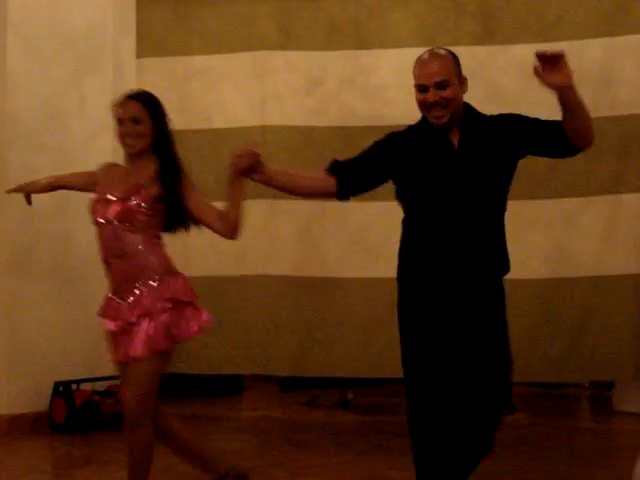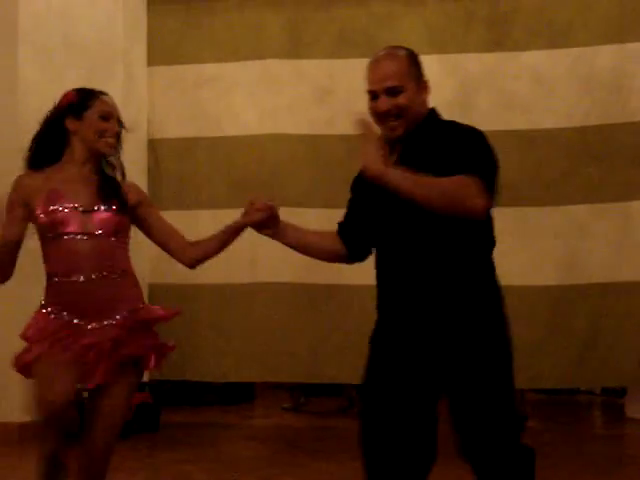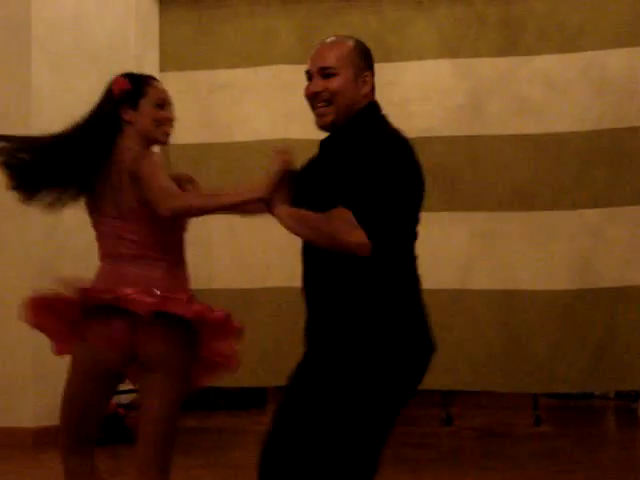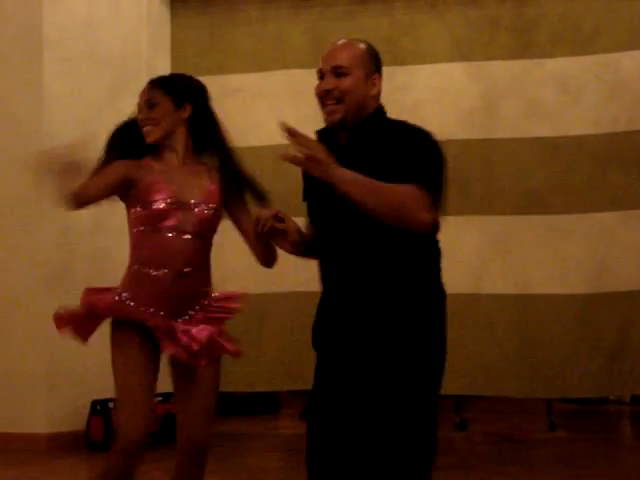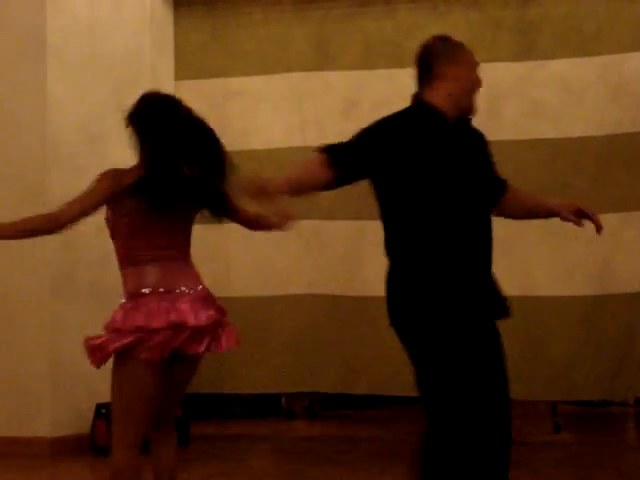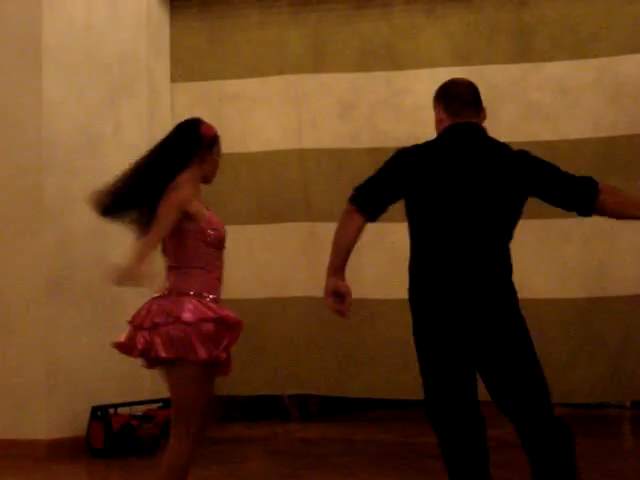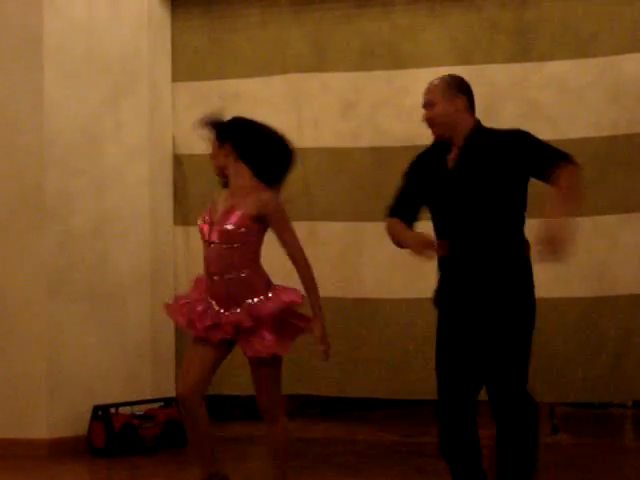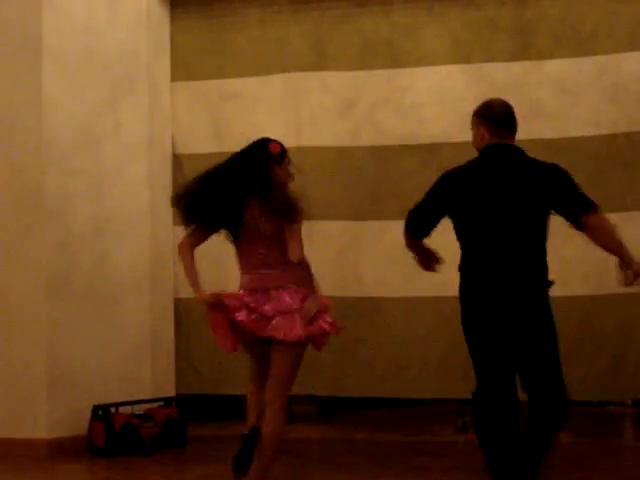
dt=0.4s
person 1, frame 1
left shoulder: (501, 132)
right shoulder: (398, 147)
left elbow: (579, 140)
right elbow: (334, 182)
left wrist: (565, 91)
right wrist: (265, 174)
left hip: (482, 288)
right hip: (421, 288)
left knee: (488, 397)
right knee: (428, 401)
person 1, frame 2
left shoulder: (461, 143)
right shoulder: (372, 173)
left elbow: (473, 203)
right elbow: (348, 246)
left wrist: (386, 175)
right wrist: (276, 229)
left hip: (470, 326)
right hip: (398, 330)
person 1, frame 3
left shoulder: (373, 148)
right shoulder: (344, 147)
left elbow: (356, 236)
right elbow: (294, 195)
left wrist: (285, 212)
left hip: (369, 347)
right hip: (363, 342)
person 1, frame 4
left shoulder: (410, 145)
right shoulder: (334, 150)
left elbow: (419, 215)
left wrist: (334, 174)
right wrist: (290, 235)
left hip: (402, 337)
right hip: (343, 335)
person 1, frame 5
left shoulder: (467, 140)
right shoulder: (396, 135)
left elbow: (495, 196)
right elbow: (333, 165)
left wrist: (554, 208)
right wrist: (277, 185)
left hip: (470, 303)
right hip: (428, 305)
left knee: (489, 424)
right knee: (458, 431)
person 1, frame 6
left shoulder: (410, 161)
right shoulder: (514, 163)
left elbow: (355, 212)
right elbow: (595, 197)
left wrist: (335, 273)
left hip: (433, 311)
right hip: (493, 307)
left knee: (455, 423)
right knee: (536, 420)
person 1, frame 7
left shoulder: (508, 145)
right shoulder: (424, 166)
left elbow: (565, 169)
right elbow: (396, 220)
left wrist: (560, 218)
right wrist: (414, 240)
left hip: (505, 292)
right hip: (458, 297)
left knee: (509, 395)
right knee: (453, 401)
person 1, frame 8
left shoulder: (454, 180)
right shoulder: (544, 174)
left elbow: (413, 229)
right elbow: (589, 218)
left wrist: (422, 253)
left hip: (479, 306)
right hip: (525, 303)
left knee: (495, 397)
right knee: (548, 397)
person 2, frame 1
left shoulder: (170, 179)
right shoulder: (109, 174)
left elbow: (228, 228)
right elbow: (61, 180)
left wrist: (235, 177)
right wrist: (28, 186)
left hip: (157, 300)
right hip: (124, 304)
left knee: (136, 407)
right knee: (143, 412)
person 2, frame 2
left shoulder: (125, 192)
left elbow: (189, 255)
left wrist: (242, 223)
left hip: (125, 326)
right hip: (63, 325)
right knee: (55, 403)
right ankle: (54, 448)
person 2, frame 3
left shoulder: (99, 170)
right shoulder: (144, 160)
right elbow: (169, 207)
left wrist: (182, 191)
right wrist: (256, 194)
left hip: (104, 317)
right hip: (160, 320)
left knee: (75, 446)
person 2, frame 4
left shoulder: (221, 178)
right shoulder: (131, 170)
left elbow: (266, 258)
right elbow: (78, 199)
left hip: (195, 320)
right hip: (137, 317)
left knee: (195, 444)
right knee: (132, 437)
person 2, frame 5
left shoulder: (118, 182)
right shoulder: (194, 182)
left elbow: (55, 222)
right elbow: (257, 221)
right wrist: (279, 219)
left hip: (149, 317)
right hip: (192, 312)
left knee: (125, 443)
right knee: (163, 428)
person 2, frame 6
right shoulder: (181, 196)
right elbow: (151, 236)
right wrist: (135, 265)
left hip: (179, 318)
right hip: (187, 319)
left knee: (189, 425)
right knee: (187, 430)
person 2, frame 7
left shoulder: (263, 199)
right shoulder: (224, 198)
left elbow: (299, 259)
left wrist: (319, 317)
left hip: (255, 311)
right hip: (215, 310)
left knee: (270, 408)
right knee: (187, 394)
person 2, frame 8
left shoulder: (224, 207)
right shoulder: (286, 208)
left elbow: (185, 246)
right elbow: (296, 258)
left wrist: (199, 291)
right wrist: (312, 296)
left hip: (251, 307)
right hip: (290, 305)
left knee: (260, 382)
right knee: (276, 400)
left ankle: (252, 433)
